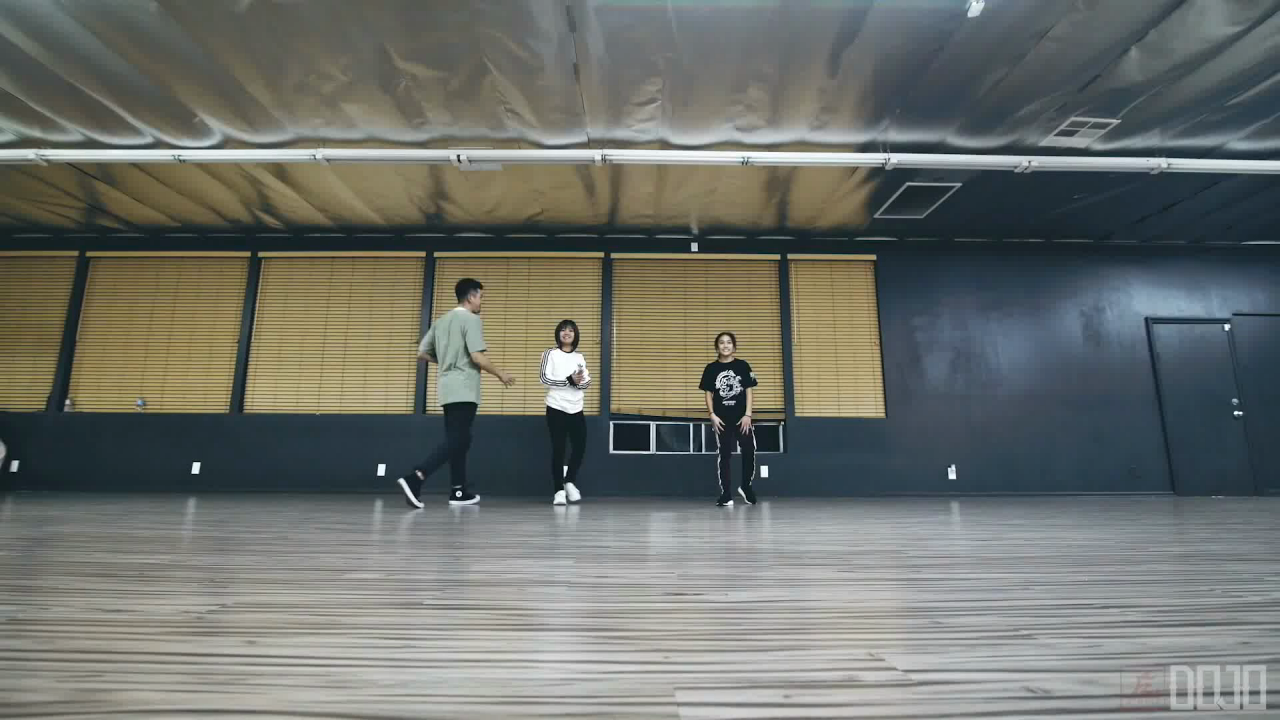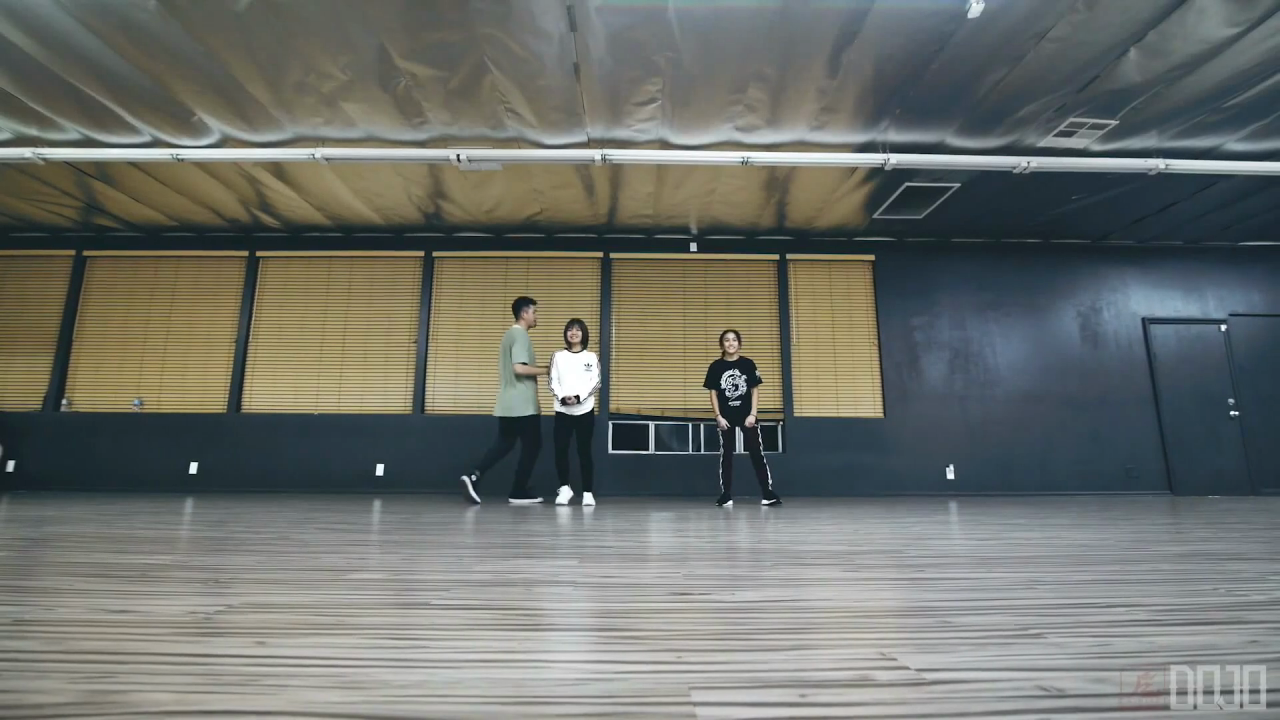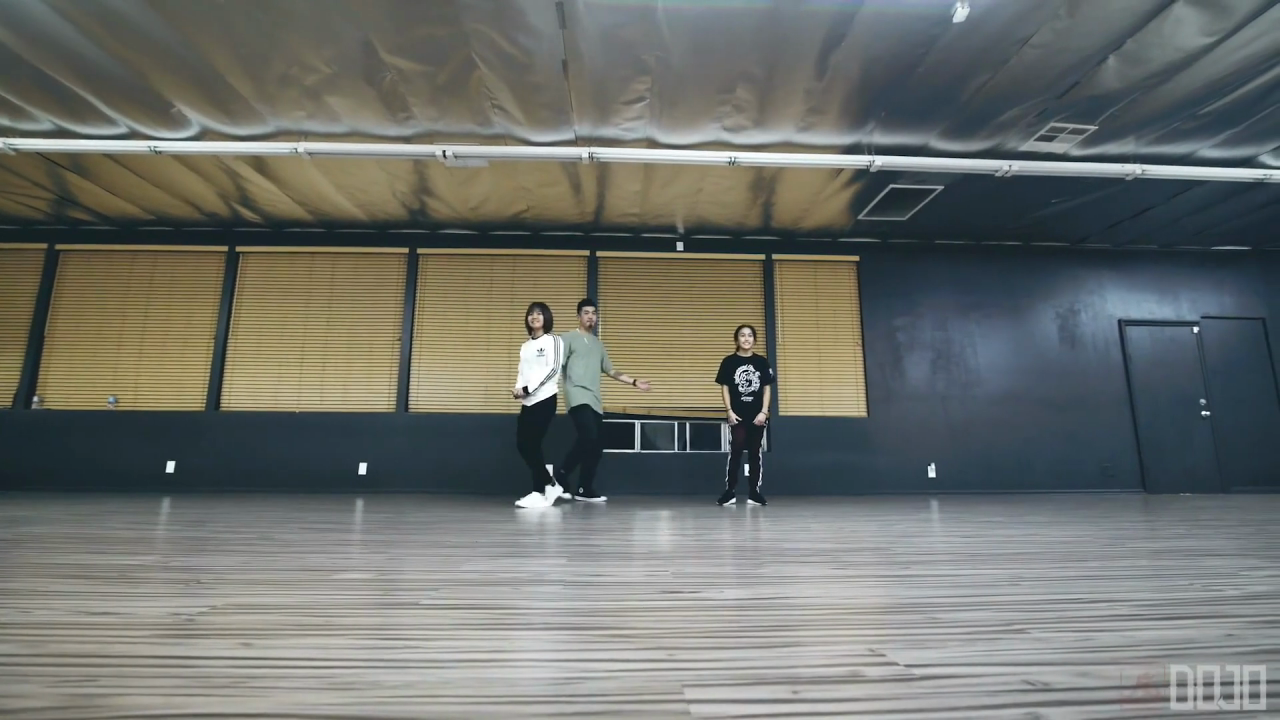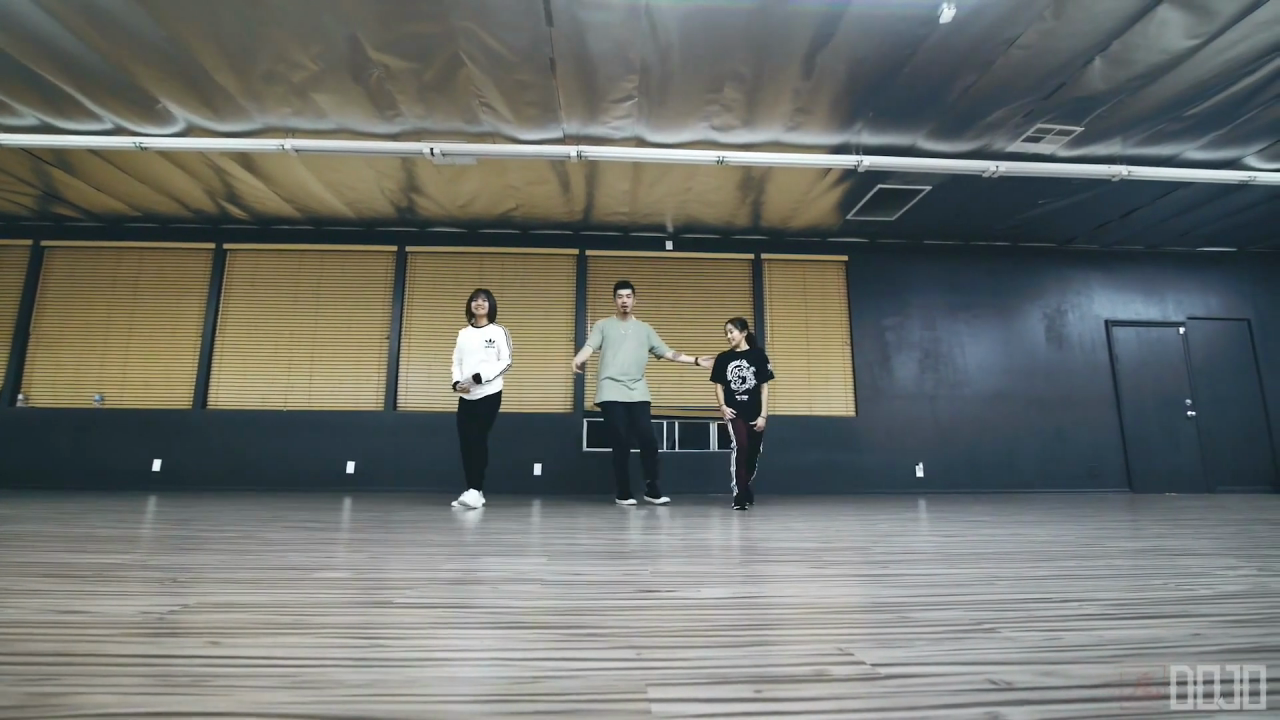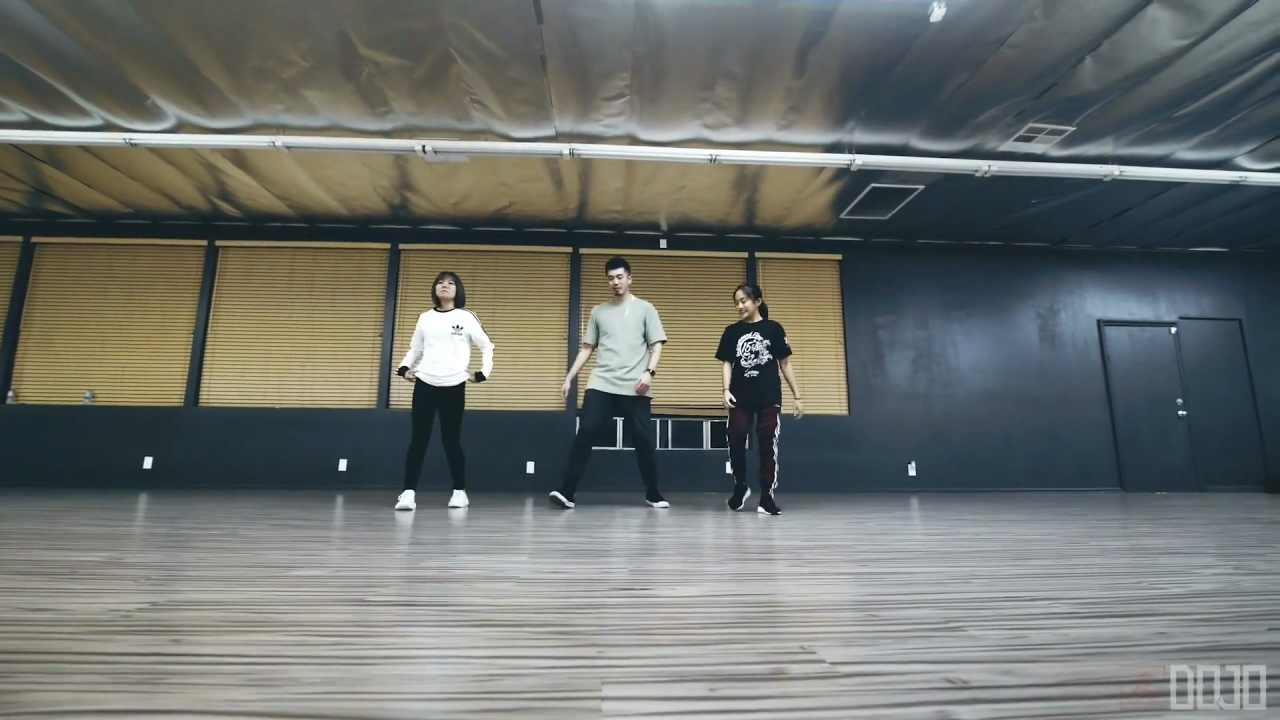
dt=0.7s
person 1, frame 1
left shoulder: (441, 321)
right shoulder: (471, 320)
left elbow: (422, 352)
right elbow: (477, 357)
right wrist: (500, 374)
left hip: (448, 389)
right hip: (464, 391)
left knee: (459, 439)
right knee: (456, 440)
left ankle: (459, 491)
right ankle: (414, 479)
person 1, frame 2
left shoulder: (510, 335)
right shoulder: (520, 336)
right elbow: (519, 369)
left wrist: (541, 371)
right wrist: (546, 370)
left hip: (507, 404)
right hip: (523, 405)
left knee: (503, 444)
right knee: (532, 445)
left ankle: (474, 476)
right ankle: (519, 491)
person 1, frame 3
left shoulder: (598, 345)
right shoulder: (569, 338)
left elbow: (611, 370)
left wrist: (634, 381)
left hip: (595, 401)
right hip: (577, 397)
left knee: (595, 444)
right knee: (589, 438)
left ankle: (583, 488)
right ankle: (561, 475)
person 1, frame 4
left shoulder: (645, 329)
right shoulder: (603, 325)
left elbow: (667, 352)
right elbow: (589, 348)
left wrist: (695, 360)
right wrist: (577, 360)
left hip: (638, 392)
right hip: (611, 391)
left knee: (647, 438)
right knee: (620, 442)
left ankle: (653, 488)
right ankle: (623, 493)
person 1, frame 5
left shoulder: (645, 309)
right shoulder: (598, 312)
left elbow: (657, 344)
right elbow: (587, 348)
left wrist: (648, 372)
right wrist: (569, 377)
left hip: (633, 387)
right hip: (601, 385)
left knee: (644, 440)
right knee: (585, 434)
left ankle: (653, 493)
right ankle: (567, 492)
person 2, frame 1
left shoulder: (579, 357)
right shoulder: (550, 354)
left elbow: (587, 381)
right elbow: (545, 378)
left wrist: (580, 381)
right wrist: (569, 380)
left hip: (576, 409)
right hip: (556, 408)
left knee: (579, 447)
right knee: (558, 449)
left ankle: (569, 482)
right ankle: (559, 491)
person 2, frame 2
left shoulder: (591, 357)
right shoulder: (558, 356)
left elbow: (596, 382)
right elbow: (552, 382)
left wrist: (579, 397)
right wrist: (563, 398)
left hip: (585, 410)
right hip: (563, 411)
left knee: (584, 451)
right knee: (560, 450)
left ankle: (588, 493)
right ankle: (564, 488)
person 2, frame 3
left shoulder: (552, 340)
right shoulder: (525, 346)
left elbow: (553, 369)
right elbow: (522, 372)
left wrist: (527, 389)
right wrist: (518, 389)
left hip: (545, 400)
right hip: (529, 402)
left knee: (531, 443)
right knee: (523, 445)
left ankle: (538, 493)
right ankle: (549, 485)
person 2, frame 4
left shoulder: (499, 332)
right shoulder: (463, 333)
left elbow: (506, 362)
right elbow: (457, 362)
left wrist: (478, 377)
right wrist: (457, 382)
left hip: (489, 394)
right hip: (467, 397)
left knee: (478, 439)
right knee: (465, 442)
left ankle: (476, 491)
right ankle: (472, 490)
person 2, frame 5
left shoulder: (467, 318)
right shoulder: (425, 318)
left elbow: (487, 347)
right elbow: (415, 348)
left wrist: (483, 373)
right wrist: (404, 367)
left hip: (454, 385)
right hip: (425, 384)
left knee: (451, 439)
right knee: (419, 437)
left ankle: (459, 490)
right ankle: (408, 492)
person 3, frame 1
left shoulder: (743, 366)
right shoulder: (711, 368)
left elbow: (749, 391)
right elbow: (708, 394)
left wrist: (748, 415)
right wrist: (712, 415)
left hip: (741, 417)
right hip: (721, 418)
left knee: (749, 451)
right knee: (724, 454)
left ankle: (746, 486)
right ankle: (726, 494)
person 3, frame 2
left shoulder: (748, 364)
right shoulder: (716, 367)
left elbow: (755, 390)
right elbow: (713, 393)
left wrist: (753, 414)
right wrist: (718, 416)
left hip: (747, 416)
right hip: (726, 417)
left knee: (756, 452)
right knee: (726, 454)
left ankle: (767, 492)
right ankle: (726, 494)
person 3, frame 3
left shoulder: (762, 362)
right shoulder: (729, 361)
left elbow: (767, 389)
right elbow: (725, 388)
left wrist: (764, 412)
right wrist: (729, 411)
left hip: (757, 414)
right hip: (737, 414)
left knee: (755, 452)
right knee: (736, 450)
left ankle: (754, 492)
right ankle: (730, 491)
person 3, frame 4
left shoulder: (759, 356)
right shoulder: (723, 358)
left elbow: (764, 387)
right elbow: (719, 385)
left wrist: (763, 415)
right wrist: (723, 406)
left hip: (754, 413)
right hip: (734, 412)
left knee: (753, 452)
right knee: (739, 446)
left ankle: (745, 487)
right ankle: (738, 494)
person 3, frame 5
left shoulder: (773, 329)
right shoulder: (732, 331)
left elbow: (785, 363)
right elbow: (727, 363)
left wrist: (797, 394)
right wrist: (726, 389)
left hip: (769, 395)
right hip: (740, 395)
left knee: (768, 444)
right knee: (736, 440)
left ankle: (767, 497)
right ankle: (740, 485)
